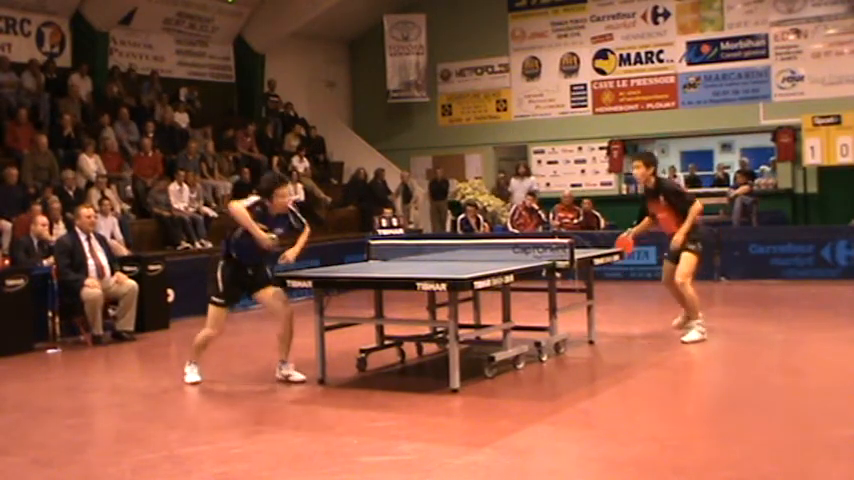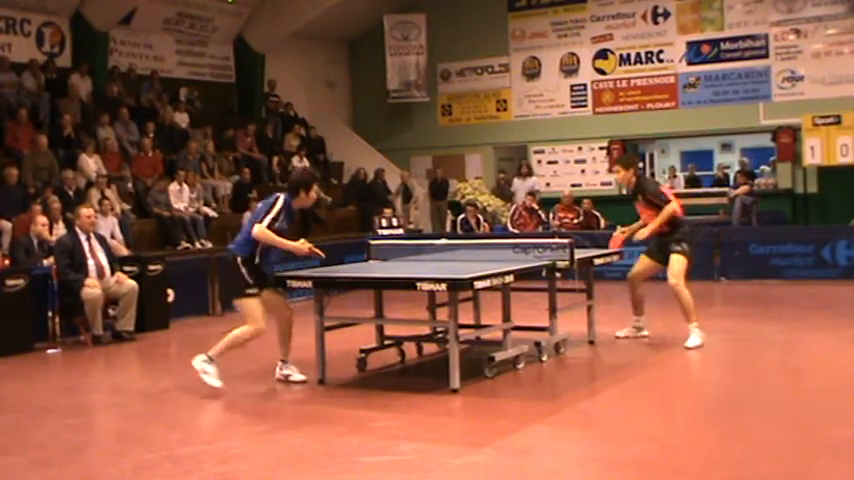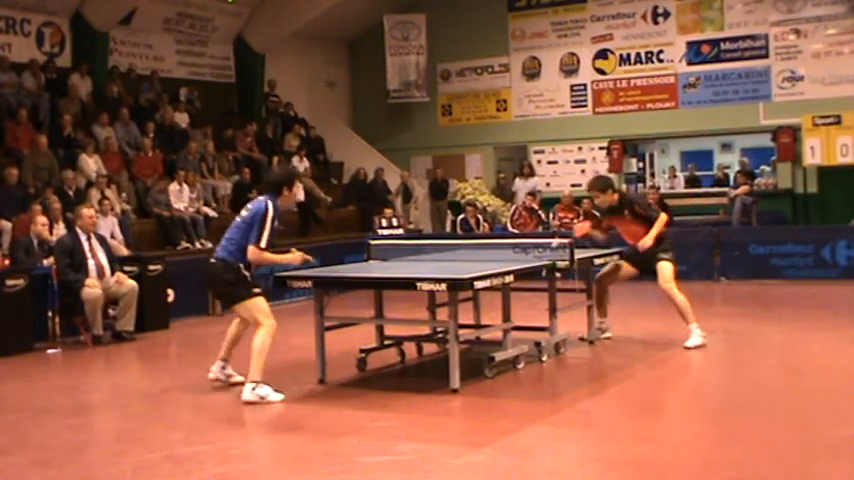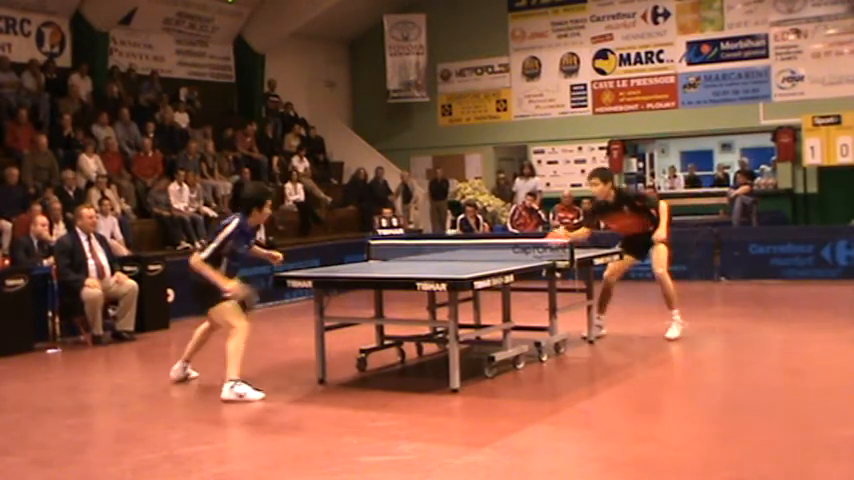
dt=0.3s
person 1, frame 1
left shoulder: (287, 212)
right shoulder: (255, 205)
left elbow: (305, 229)
right elbow: (235, 207)
left wrist: (294, 250)
right wrist: (258, 234)
left hip: (256, 268)
right hip: (231, 268)
left knee: (286, 312)
right knee: (214, 329)
left ankle: (283, 366)
right ankle: (192, 364)
person 1, frame 2
left shoulder: (289, 207)
right shoulder: (280, 202)
right elbow: (257, 231)
left wrist: (295, 246)
right wrist: (291, 246)
left hip: (255, 266)
right hip: (242, 264)
left knee: (285, 315)
right knee: (257, 326)
left ankle: (284, 366)
right ankle: (207, 359)
person 1, frame 3
left shoulder: (261, 202)
right shoulder: (268, 209)
right elbow: (253, 255)
right wrist: (287, 259)
left hip: (222, 268)
right hip: (230, 271)
left knee: (248, 318)
right knee: (267, 324)
left ankle: (221, 367)
right ankle: (254, 386)
person 1, frame 4
left shoulder: (250, 224)
right shoulder: (232, 228)
right elbow: (196, 261)
left wrist: (268, 255)
right wrist: (225, 284)
left hip: (218, 279)
right hip: (207, 282)
left knee: (215, 323)
right knee: (240, 327)
left ankle: (181, 367)
right ankle: (233, 384)
person 2, frame 1
left shoulder: (667, 187)
right shoulder: (648, 193)
left elbow: (696, 206)
right elbow: (651, 218)
left wrist: (682, 232)
right wrist: (633, 232)
left hip: (690, 237)
right hip: (676, 238)
left knee: (681, 280)
right knee: (668, 281)
left ankle: (698, 327)
right ankle: (690, 314)
person 2, frame 2
left shoulder: (646, 186)
right shoulder: (636, 190)
left elbow: (671, 207)
left wrist: (649, 228)
right wrist: (631, 229)
left hip: (676, 236)
right hip: (660, 238)
left knee: (675, 283)
right knee: (633, 278)
left ankle: (695, 330)
right ankle: (638, 325)
person 2, frame 3
left shoulder: (633, 200)
right shoulder: (608, 210)
left elbow: (662, 217)
right elbow: (603, 234)
left wrist: (650, 237)
right wrist: (589, 230)
left hip: (657, 247)
right hip: (637, 251)
left knee: (668, 287)
right knee: (601, 279)
left ankle: (696, 332)
right ankle: (602, 326)
person 2, frame 4
left shoulder: (630, 196)
right shoulder: (599, 207)
left elbow: (661, 204)
right elbow: (586, 231)
left wrist: (663, 227)
right wrist: (567, 235)
left hip: (652, 234)
right hip: (632, 239)
left knee: (660, 273)
right knee: (608, 278)
left ankle: (675, 319)
right ankle: (599, 323)
person 3, frame 1
left shoulder: (100, 238)
right shoulder: (65, 242)
left elbow: (112, 260)
right elbow: (63, 272)
left wrist: (117, 272)
right wrist: (84, 280)
left hip: (108, 281)
right hip: (84, 285)
left knee: (131, 286)
right knee: (94, 294)
left ankle: (122, 329)
right ankle: (97, 334)
person 3, frame 2
left shoulder: (99, 238)
right shoulder: (65, 242)
left elbow: (112, 260)
right elbow: (63, 272)
left wrist: (117, 272)
right wrist: (84, 280)
left hip: (108, 281)
right hip: (84, 285)
left knee: (131, 286)
right knee: (95, 294)
left ankle: (122, 329)
right ankle: (97, 334)
person 3, frame 3
left shoulder: (100, 238)
right shoulder: (65, 242)
left elbow: (112, 261)
right elbow: (63, 272)
left wrist: (117, 272)
right wrist: (84, 280)
left hip: (108, 281)
right hip: (84, 285)
left knee: (131, 286)
right knee: (95, 294)
left ankle: (122, 329)
right ankle: (97, 334)
person 3, frame 4
left shoulder: (100, 238)
right shoulder: (65, 242)
left elbow: (112, 260)
right elbow: (63, 272)
left wrist: (117, 271)
right wrist: (84, 280)
left hip: (108, 281)
right hip: (84, 285)
left knee: (131, 286)
right knee: (95, 294)
left ankle: (122, 329)
right ankle: (97, 334)
